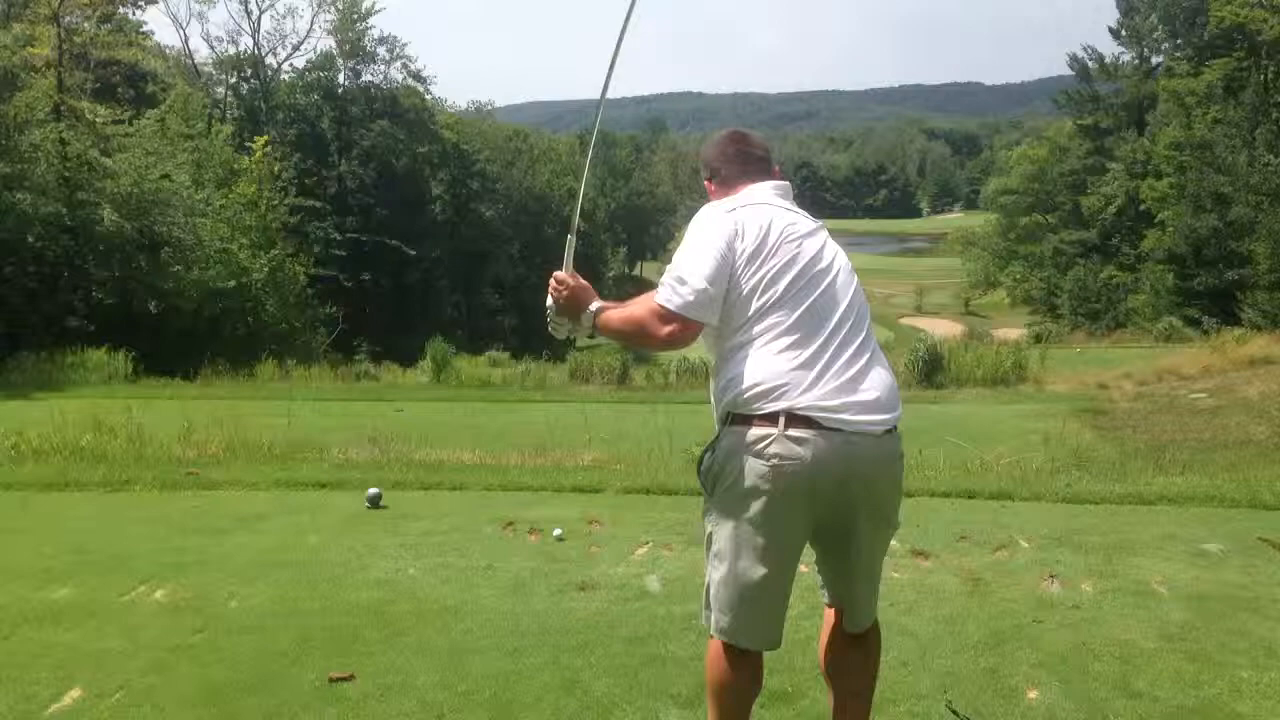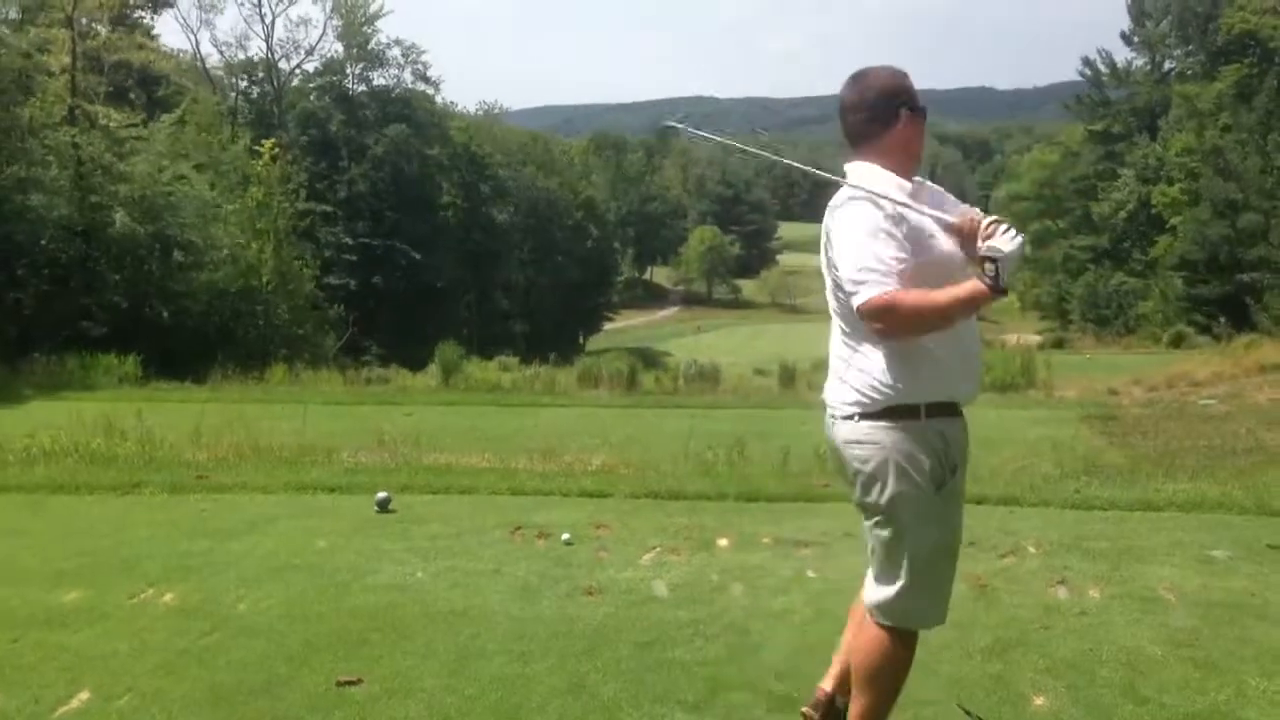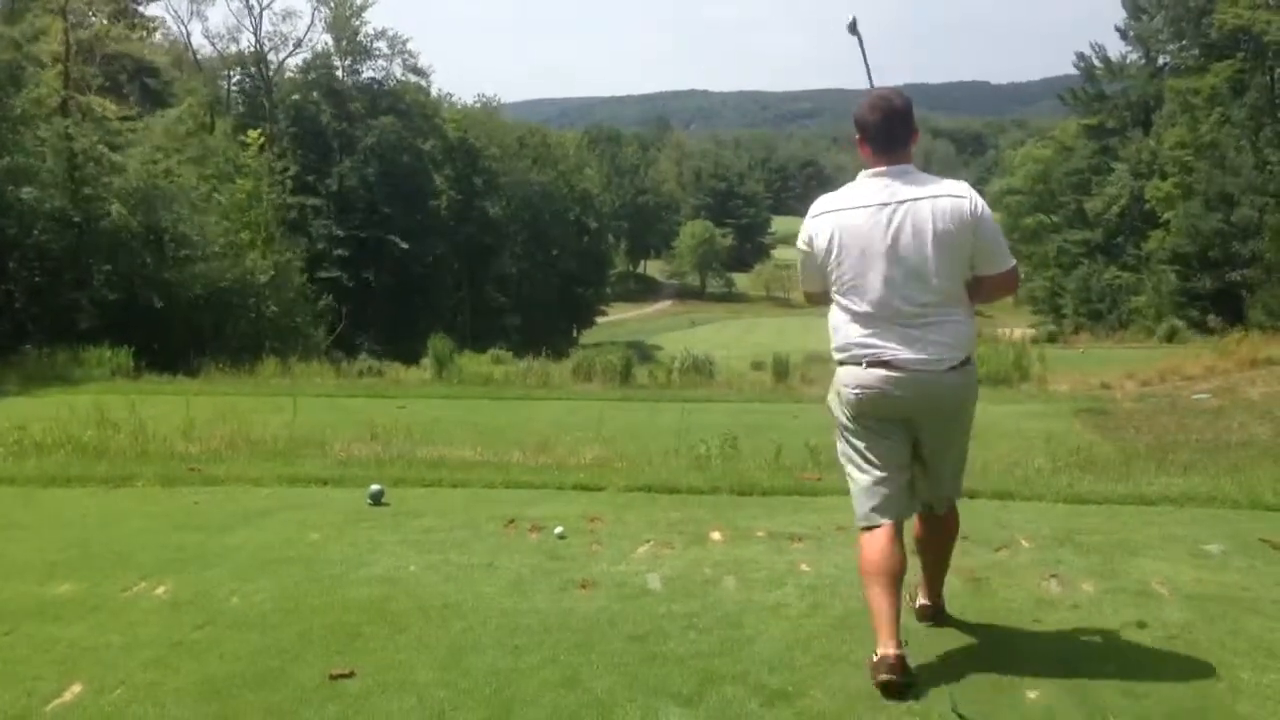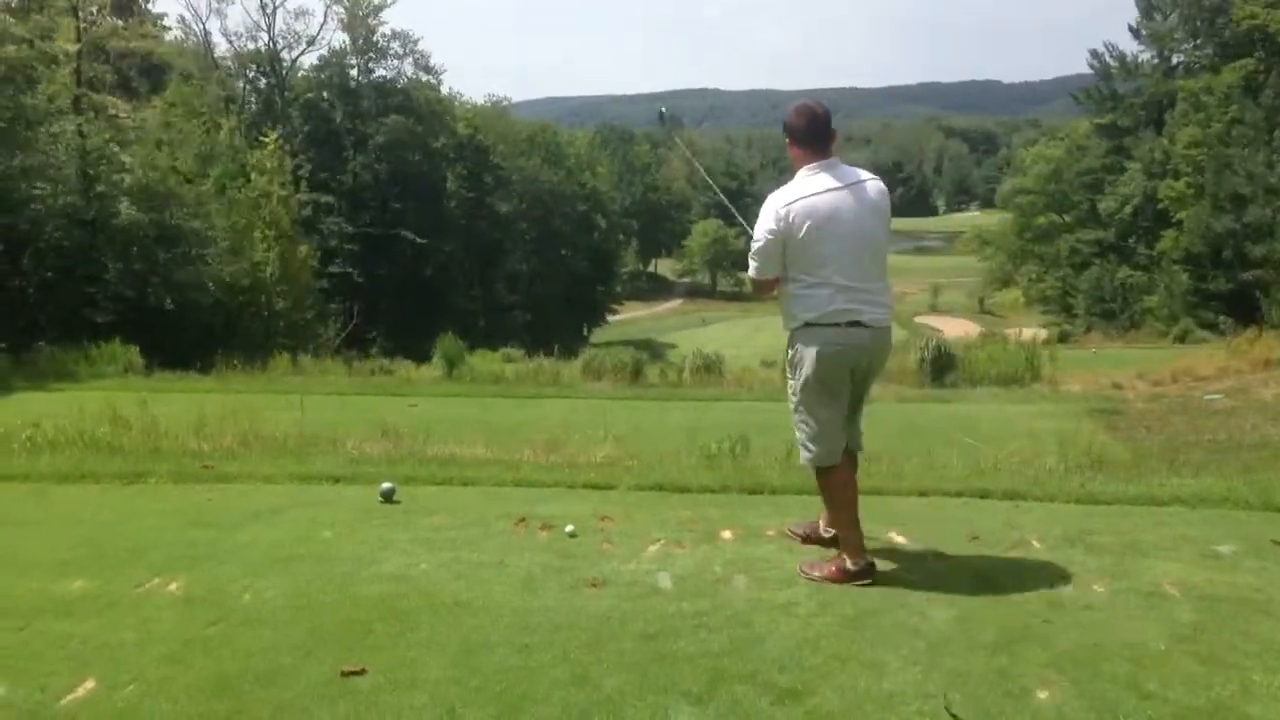
dt=1s
person 1, frame 1
left shoulder: (727, 220)
right shoulder: (805, 228)
left elbow: (671, 325)
left wrist: (591, 310)
left hip: (779, 443)
right hip: (873, 443)
left knee: (740, 623)
right knee: (854, 610)
person 1, frame 2
left shoulder: (915, 194)
right shoulder: (864, 204)
left elbow: (993, 238)
right elbow: (886, 311)
left wrist: (985, 234)
right wrist: (988, 283)
left hip: (883, 422)
right hip: (897, 427)
left knee: (898, 578)
right knee: (899, 596)
person 1, frame 3
left shoulder: (826, 213)
right shoulder: (960, 201)
left elbow: (814, 292)
right elbow: (1004, 281)
left hip: (866, 380)
right hip: (946, 377)
left knee: (879, 512)
right knee: (938, 498)
left ankle: (888, 646)
right ankle: (931, 598)
person 1, frame 4
left shoulder: (783, 203)
right shoulder: (875, 188)
left elbow: (761, 283)
left hip: (821, 336)
right hip: (875, 330)
left knee: (824, 449)
right knee: (842, 437)
left ankle: (855, 557)
right ankle: (833, 524)
